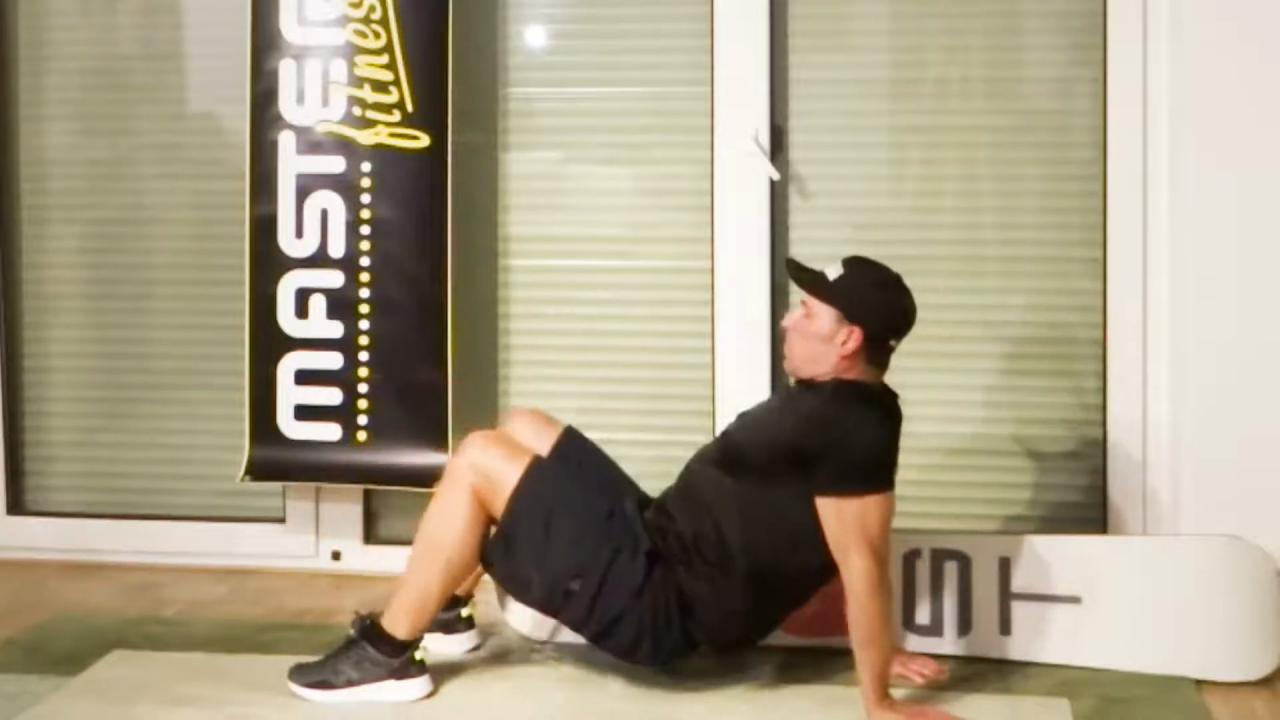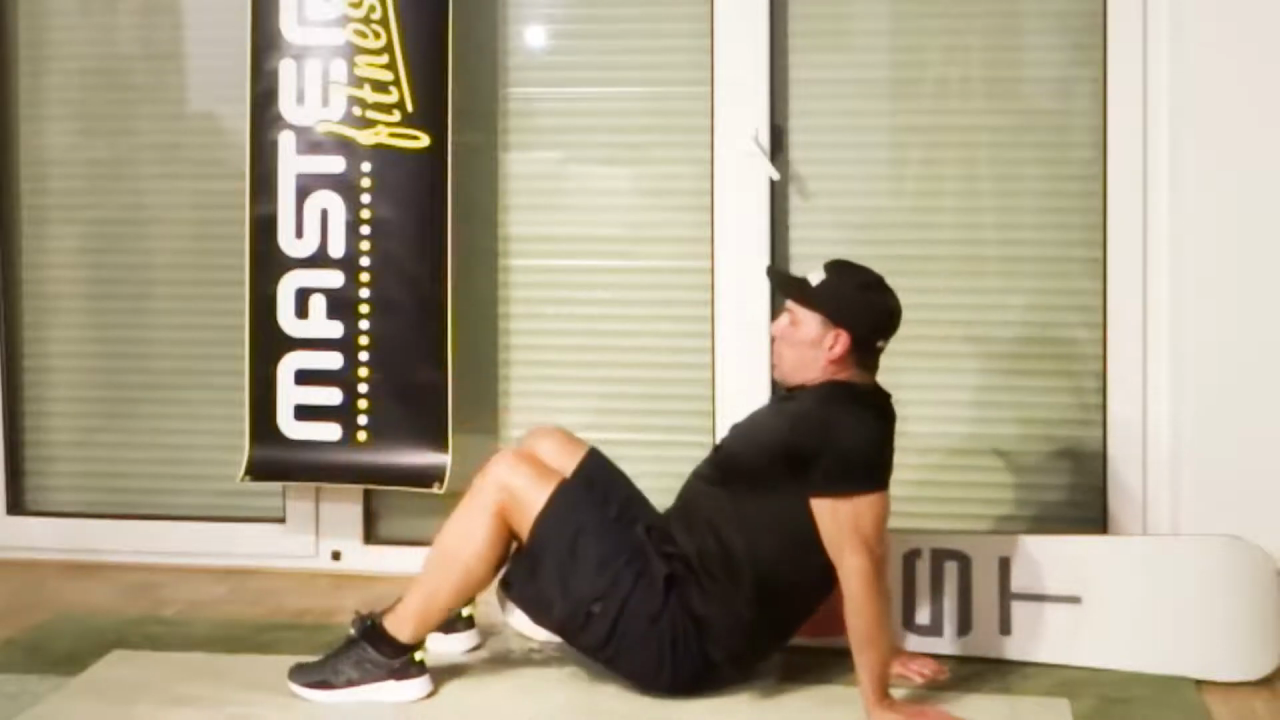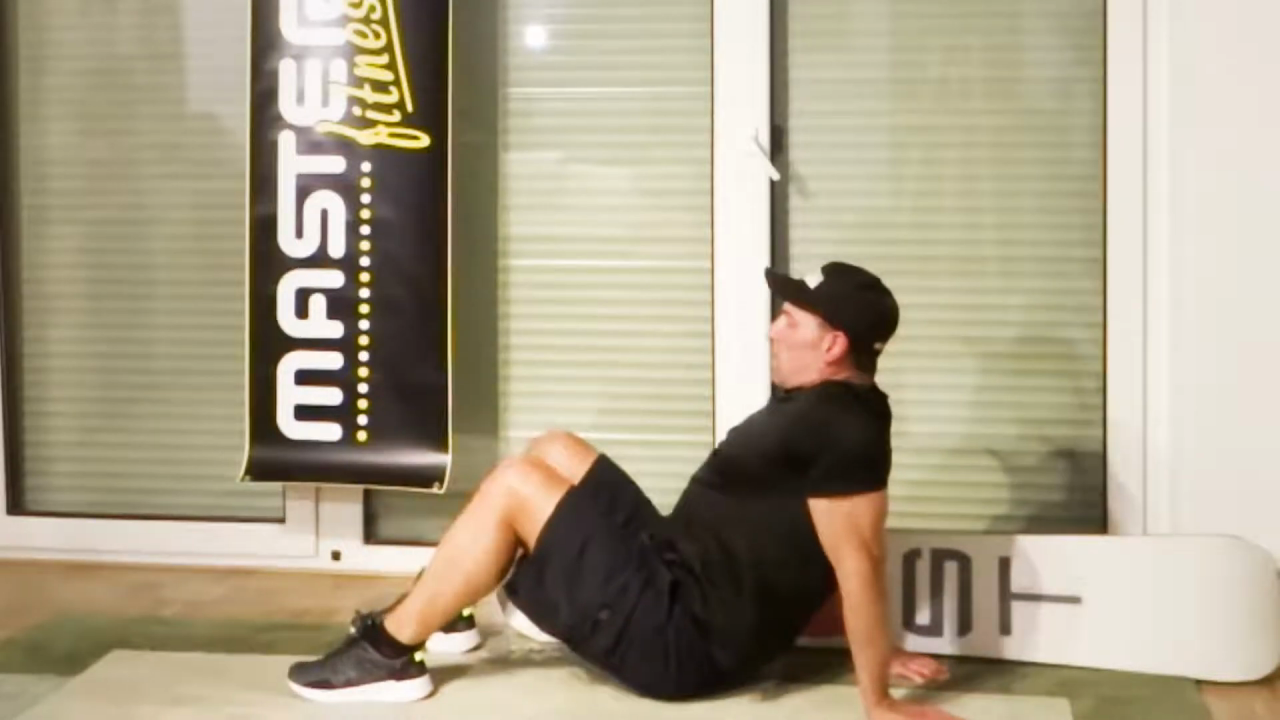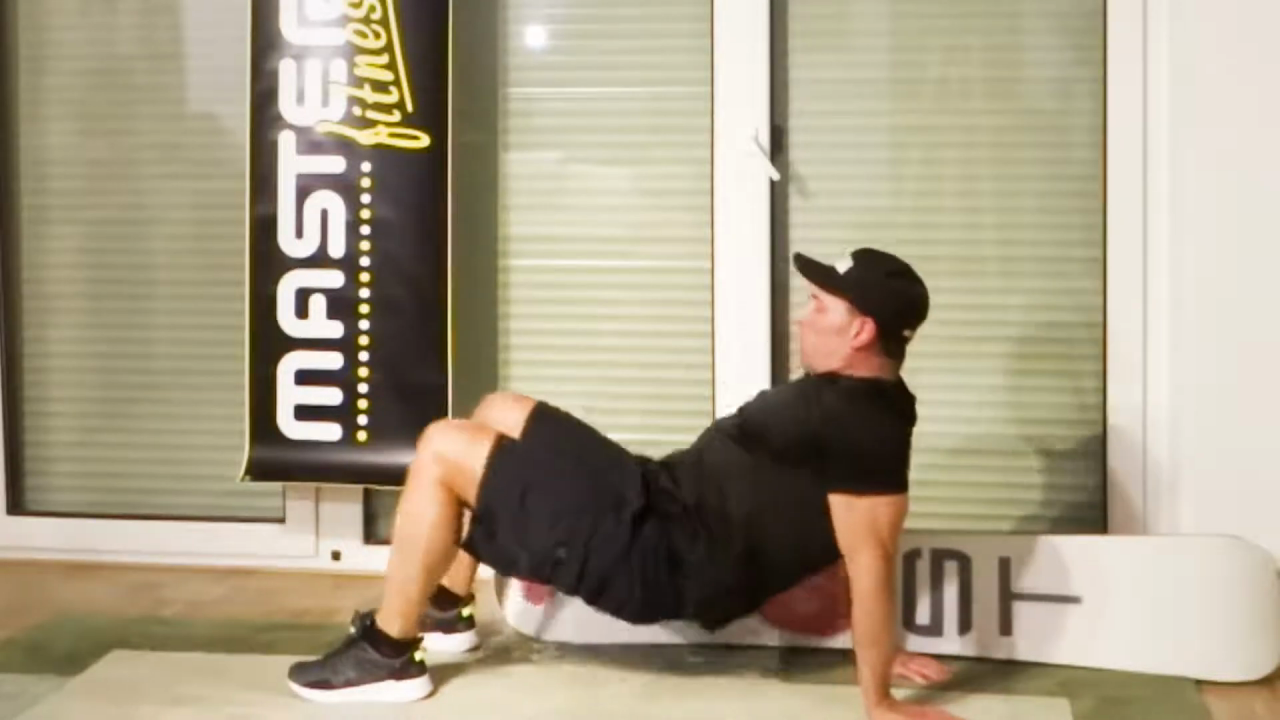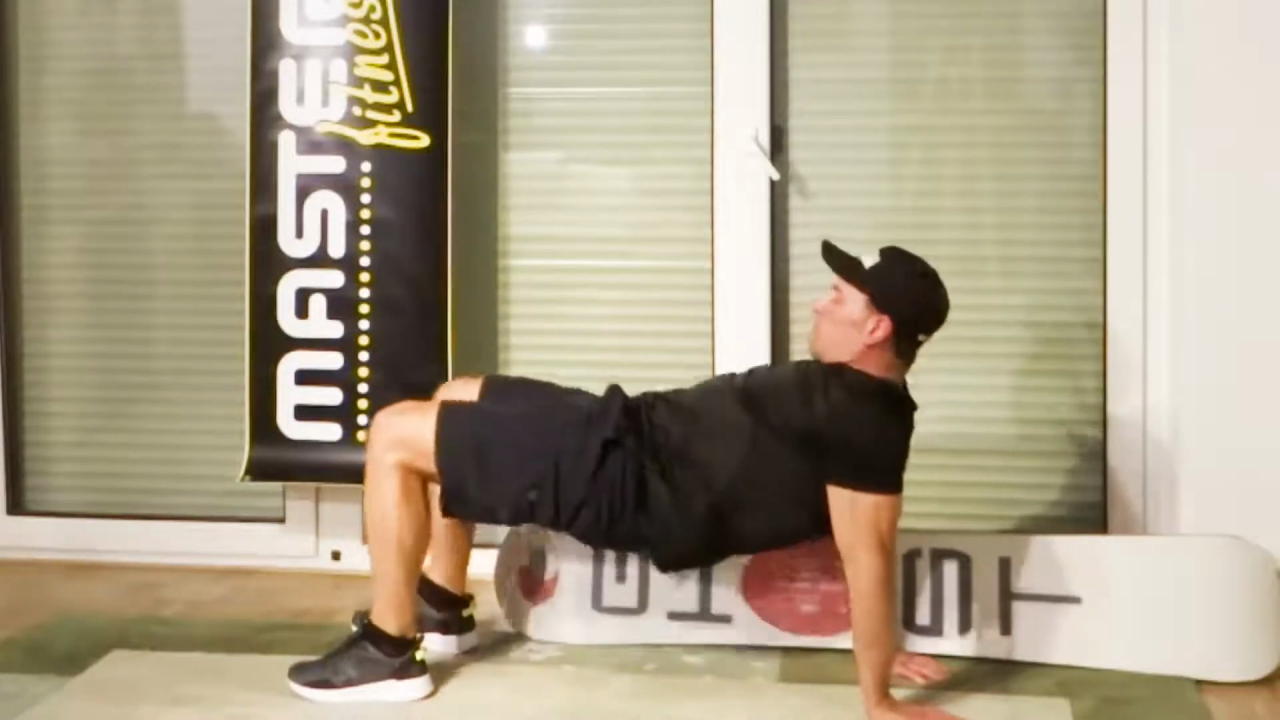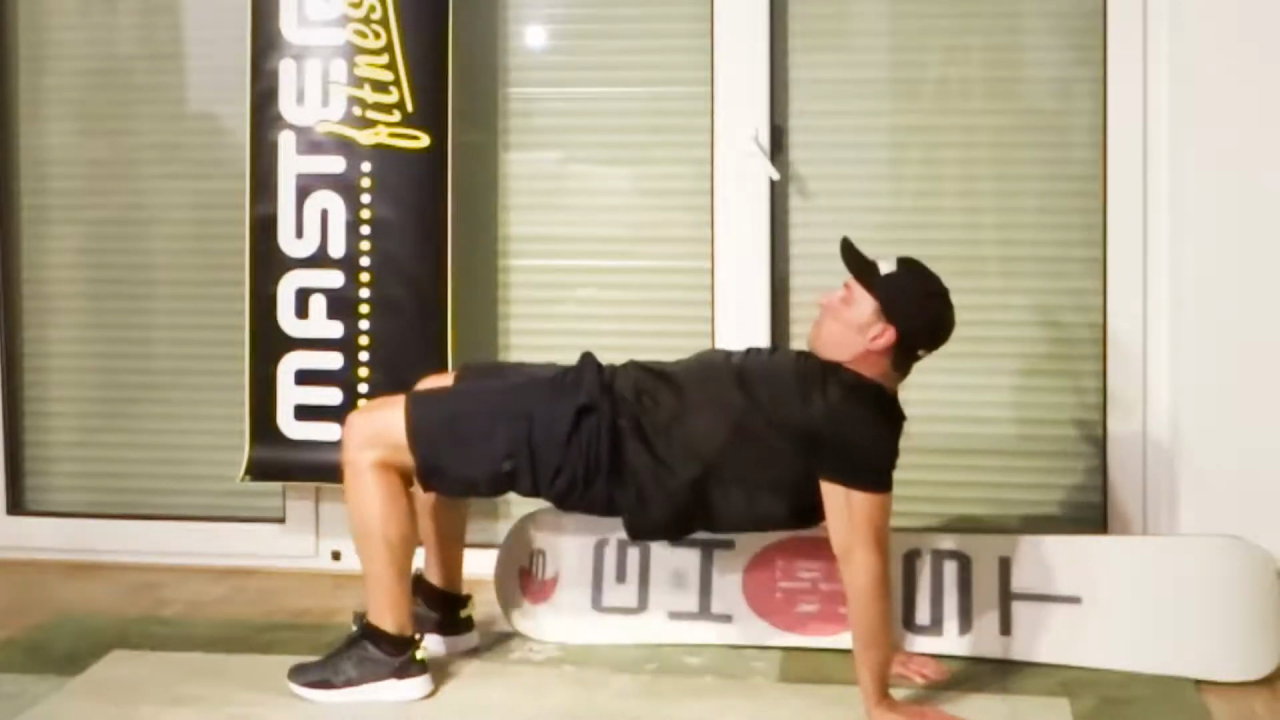
dt=0.4s
person 1, frame 1
left shoulder: (852, 424)
right shoulder: (831, 400)
left elbow: (862, 560)
left hip: (660, 603)
right hip: (657, 545)
left knee: (480, 458)
right knee: (524, 428)
left ankle: (387, 652)
right ankle: (439, 609)
person 1, frame 2
left shoulder: (843, 424)
right shoulder: (822, 403)
left elbow: (858, 561)
left hip: (675, 631)
right hip: (668, 564)
left knee: (507, 478)
right knee: (544, 446)
left ankle: (387, 653)
right ankle: (423, 611)
person 1, frame 3
left shoulder: (841, 426)
right shoulder: (821, 406)
left elbow: (856, 562)
left hip: (683, 638)
right hip: (674, 568)
left knee: (514, 483)
right knee: (552, 452)
left ankle: (390, 652)
right ankle: (429, 611)
person 1, frame 4
left shoulder: (863, 423)
right shoulder: (850, 397)
left elbow: (870, 559)
left hip: (654, 550)
right hip: (655, 501)
left knee: (441, 447)
right knee: (499, 413)
left ankle: (388, 651)
right ankle: (443, 608)
person 1, frame 5
left shoulder: (862, 421)
right shoulder: (855, 396)
left elbow: (868, 556)
left hip: (619, 472)
right hip: (624, 439)
left knee: (393, 437)
right knee: (454, 401)
left ankle: (389, 650)
right ankle: (443, 607)
person 1, frame 6
left shoulder: (853, 422)
right shoulder: (842, 395)
left elbow: (861, 555)
left hip: (594, 438)
left knee: (368, 437)
right knee: (431, 404)
left ankle: (389, 650)
right ankle: (440, 608)
